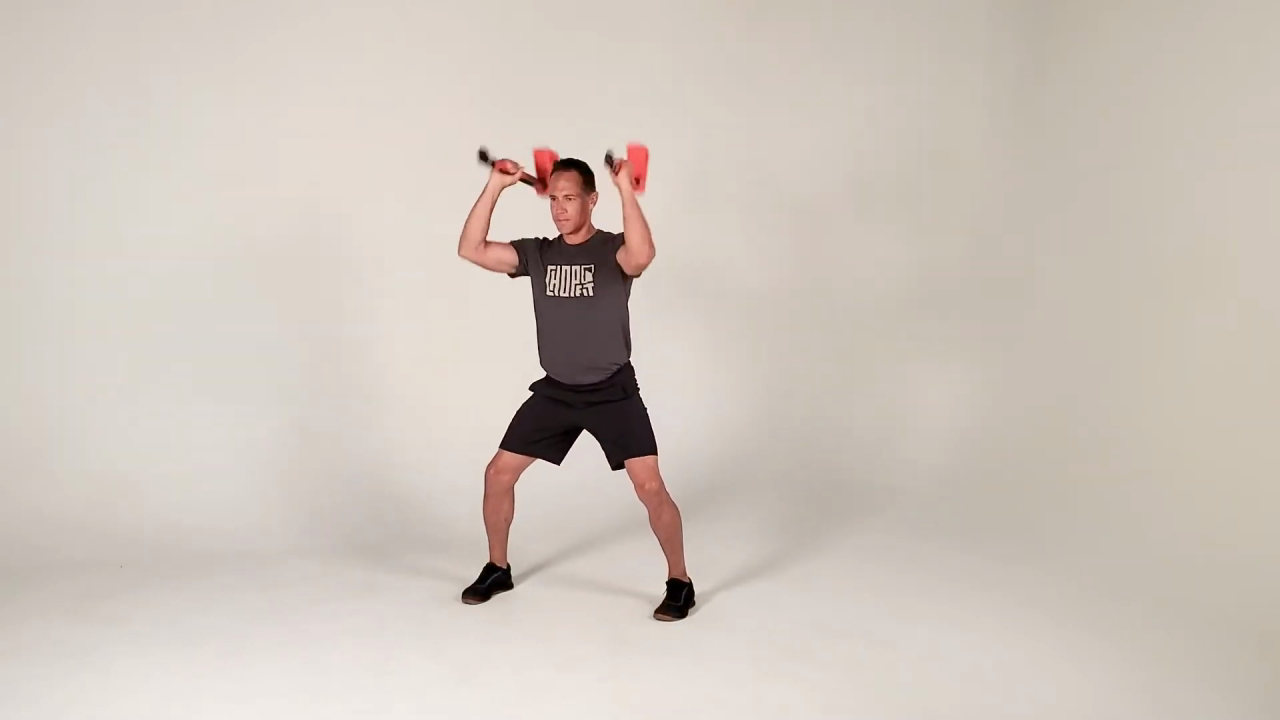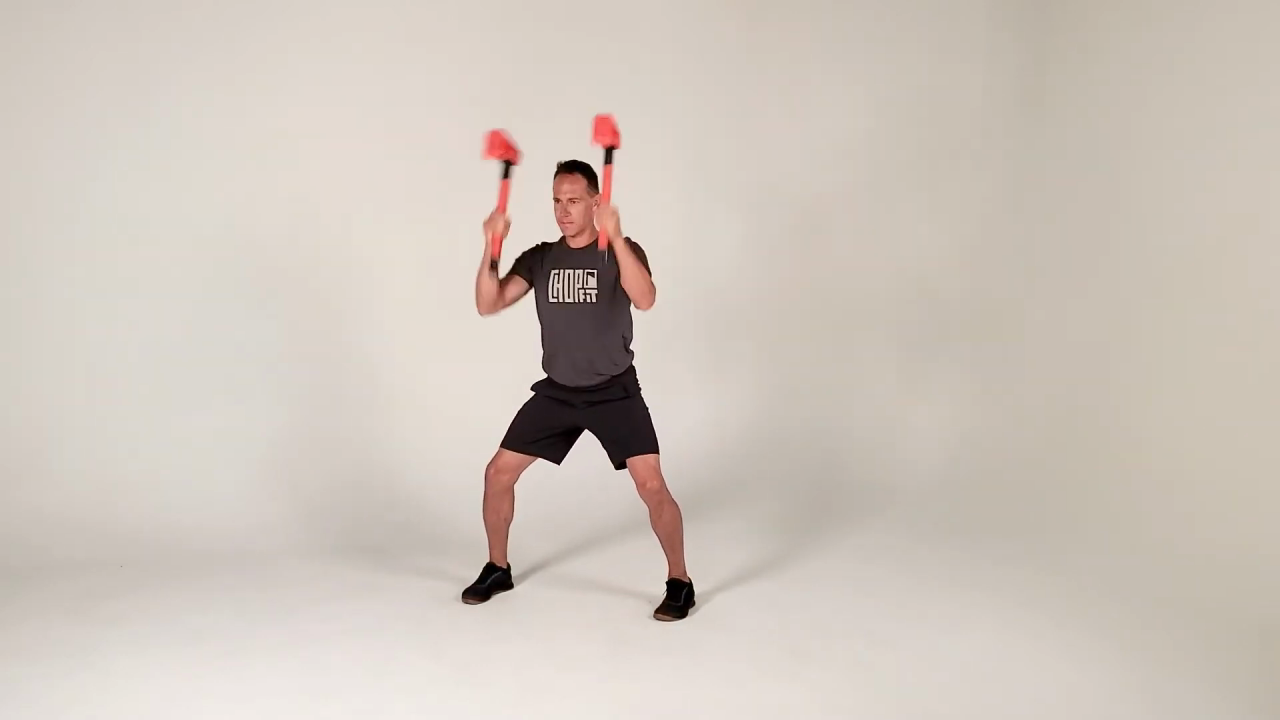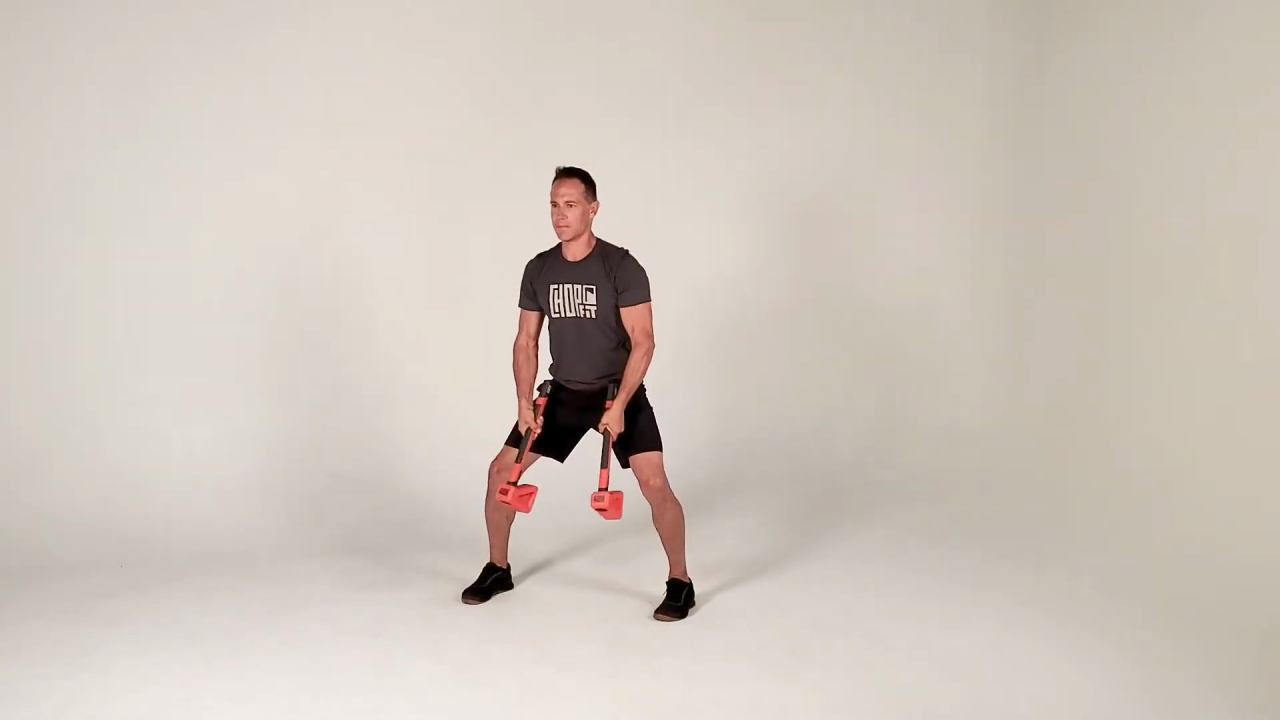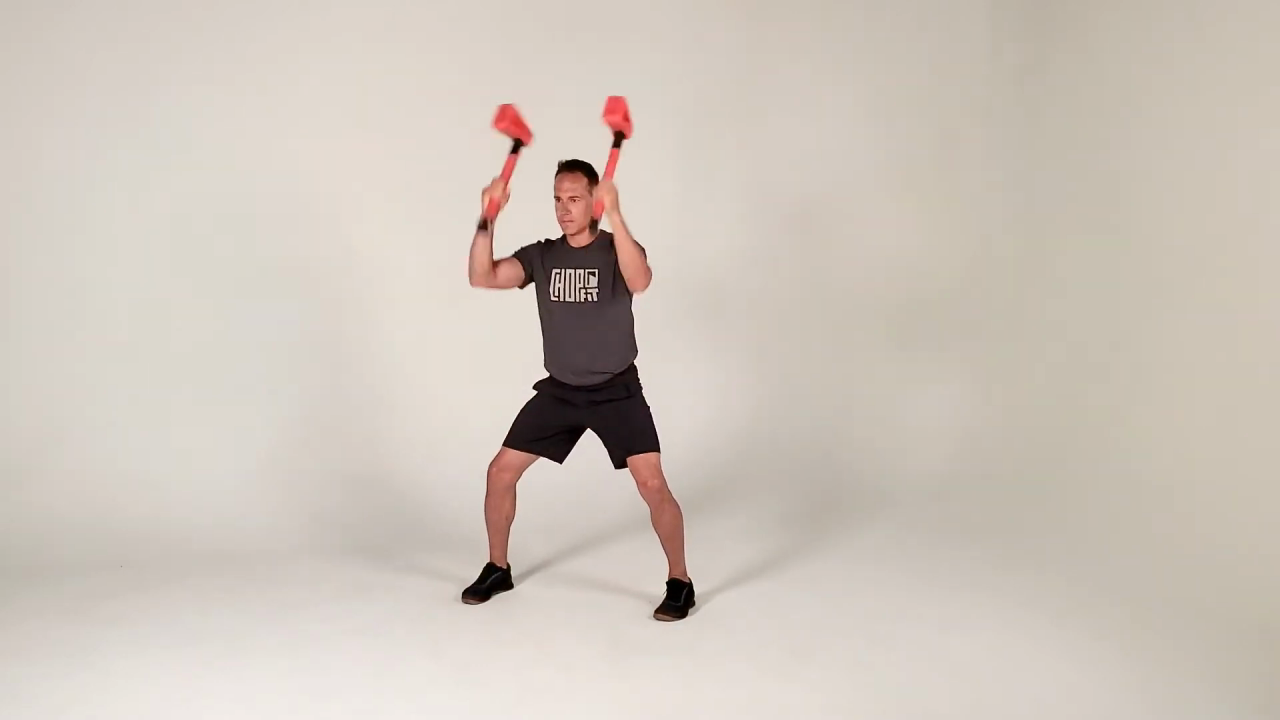
dt=0.5s
person 1, frame 1
left shoulder: (614, 248)
right shoulder: (536, 253)
left elbow: (642, 256)
right elbow: (471, 251)
left wrist: (625, 188)
right wrist: (494, 187)
left hip: (613, 390)
right hip: (555, 391)
left knee: (650, 486)
right knee: (498, 473)
left ankle: (679, 583)
right ankle: (498, 568)
person 1, frame 2
left shoulder: (622, 252)
right shoulder: (538, 258)
left elbow: (646, 299)
right elbow: (488, 304)
left wrist: (615, 237)
right wrist: (490, 247)
left hip: (614, 391)
right hip: (557, 391)
left knee: (651, 486)
right knee: (497, 473)
left ankle: (679, 583)
right ankle: (497, 569)
person 1, frame 3
left shoulder: (621, 266)
right shoulder: (538, 270)
left elbow: (643, 341)
right elbow: (525, 342)
left wrist: (620, 405)
right wrist: (524, 402)
left hip: (619, 393)
right hip: (563, 393)
left knee: (654, 484)
right knee: (501, 471)
left ankle: (679, 583)
right ankle: (497, 569)
person 1, frame 4
left shoulder: (616, 249)
right shoulder: (540, 255)
left elbow: (640, 281)
right elbow: (481, 276)
left wrist: (615, 214)
right wrist: (488, 217)
left hip: (616, 390)
right hip: (559, 390)
left knee: (652, 484)
right knee: (500, 472)
left ankle: (680, 582)
right ankle: (497, 569)
